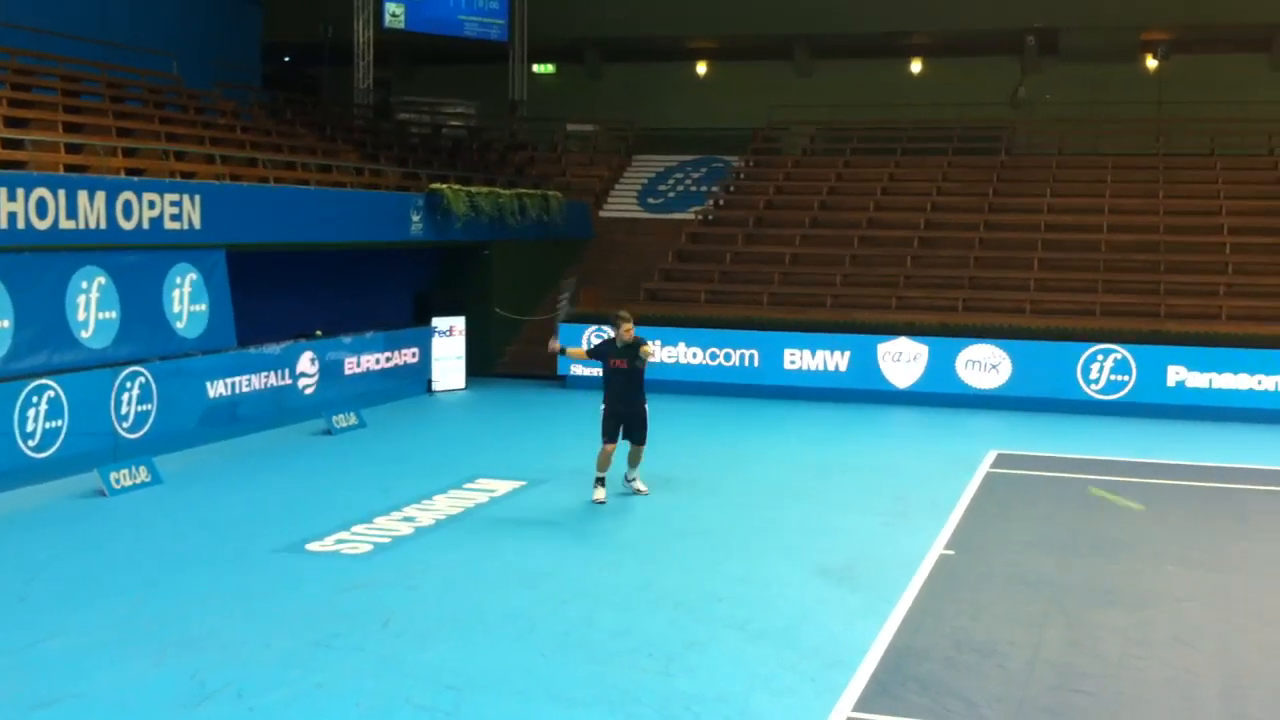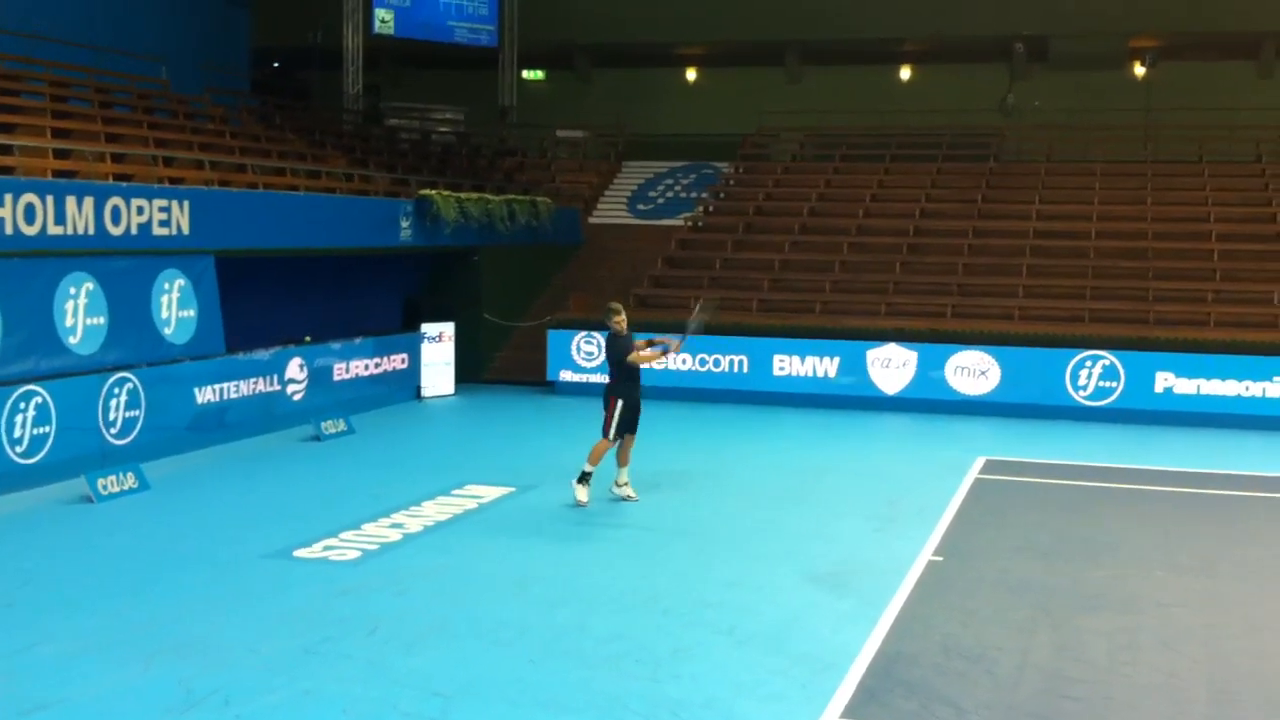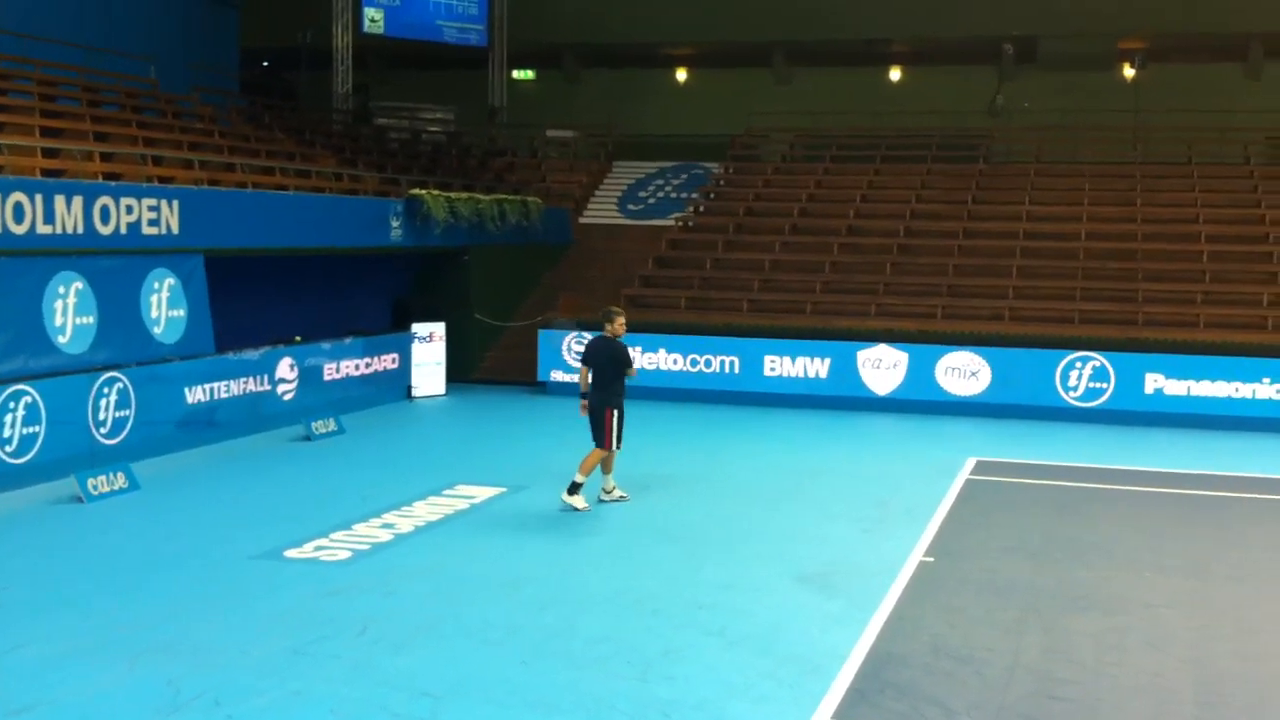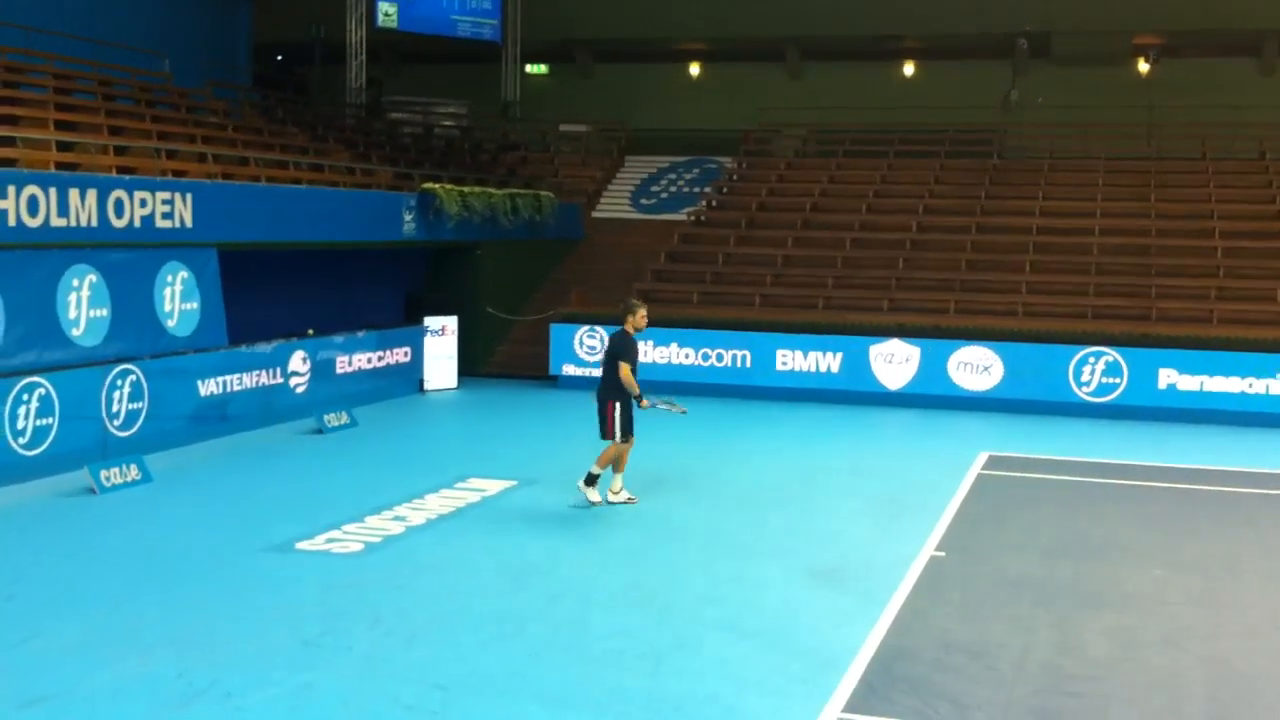
dt=0.4s
person 1, frame 1
left shoulder: (636, 342)
right shoulder: (605, 347)
left elbow: (645, 349)
right elbow: (585, 354)
left wrist: (645, 353)
right wrist: (561, 350)
left hip: (636, 405)
right hip: (611, 405)
left knee: (638, 446)
right knee: (608, 448)
left ankle: (631, 477)
right ankle: (599, 483)
person 1, frame 2
left shoulder: (624, 335)
right shoulder: (614, 341)
left elbow: (635, 346)
right elbow: (636, 359)
left wrist: (657, 342)
right wrist: (664, 351)
left hip: (631, 395)
right hip: (618, 397)
left knee: (628, 439)
right knee: (609, 440)
left ankle: (621, 484)
right ankle: (582, 481)
person 1, frame 3
left shoulder: (592, 344)
right shoulder: (619, 348)
left elbow: (584, 372)
right elbow: (631, 373)
left wrist: (585, 397)
left hip: (597, 401)
right hip: (610, 404)
left knee: (613, 445)
right knee: (603, 449)
left ankle: (609, 489)
right ankle: (572, 492)
person 1, frame 4
left shoulder: (618, 337)
right shoulder: (627, 342)
left elbow: (609, 366)
right elbow: (625, 373)
right wrist: (639, 397)
left hip: (619, 399)
right hip: (613, 399)
left knee: (627, 442)
right knee: (620, 444)
left ankle: (616, 491)
right ankle: (589, 482)
